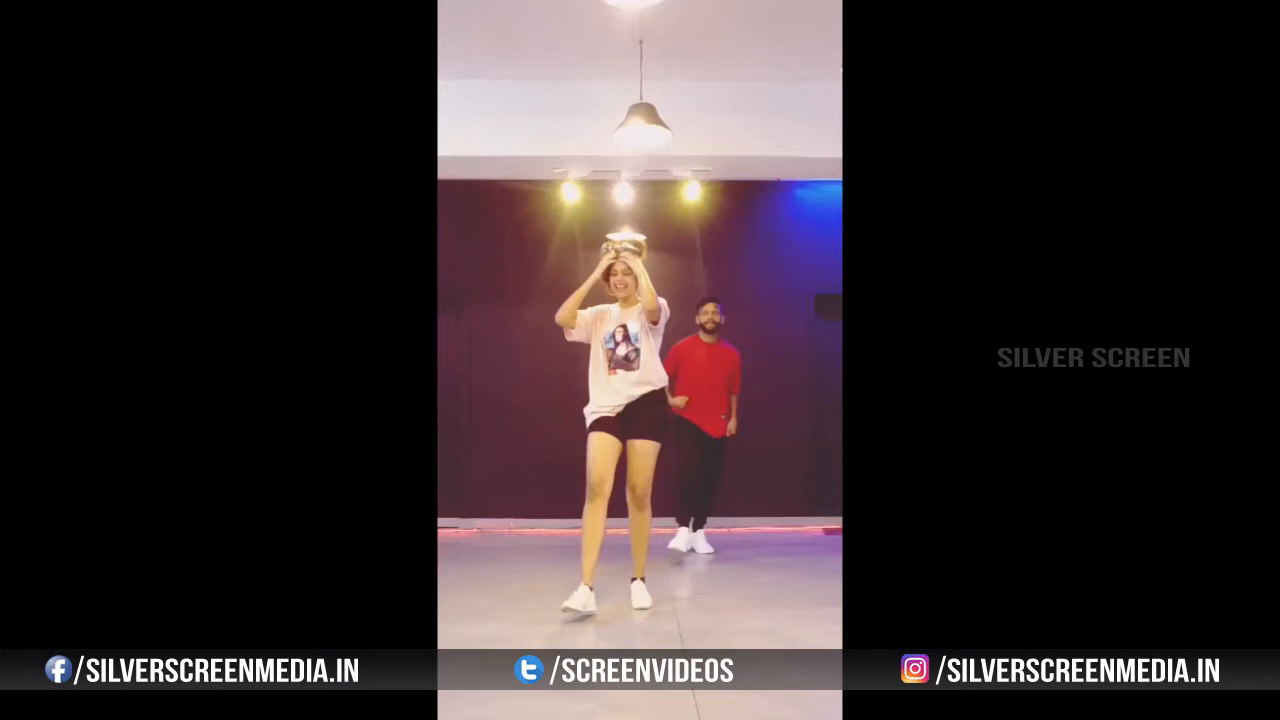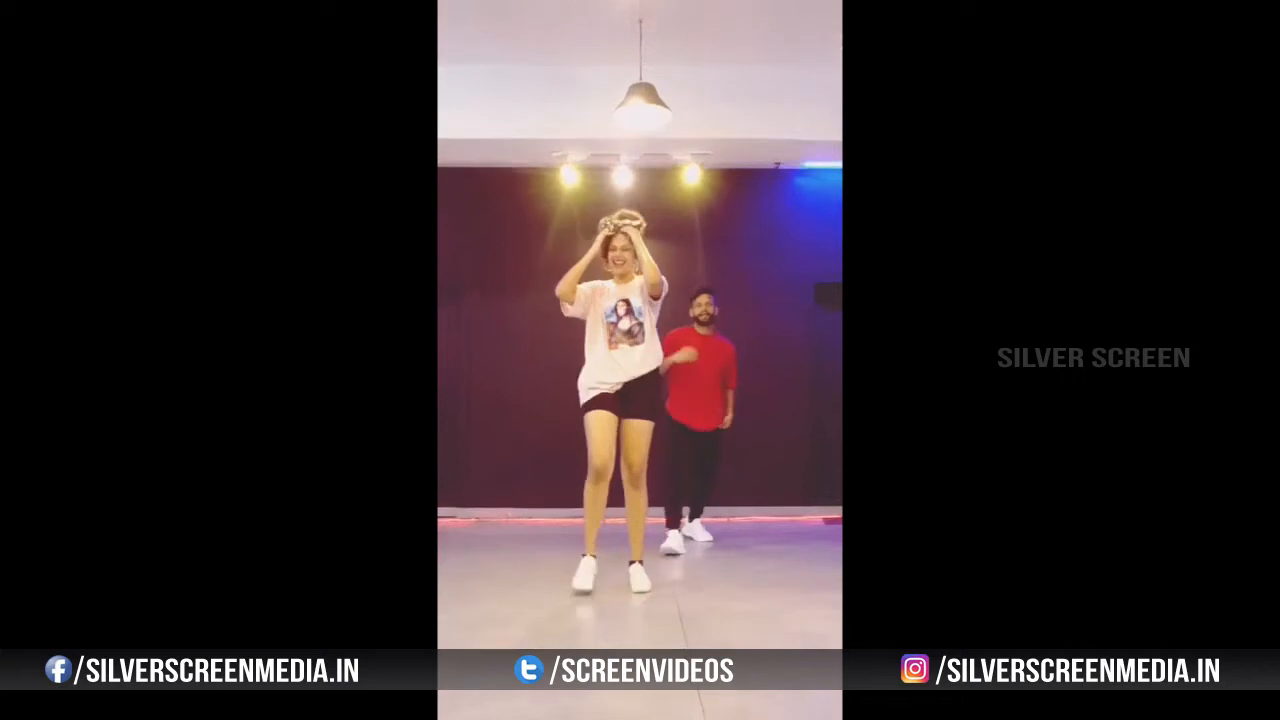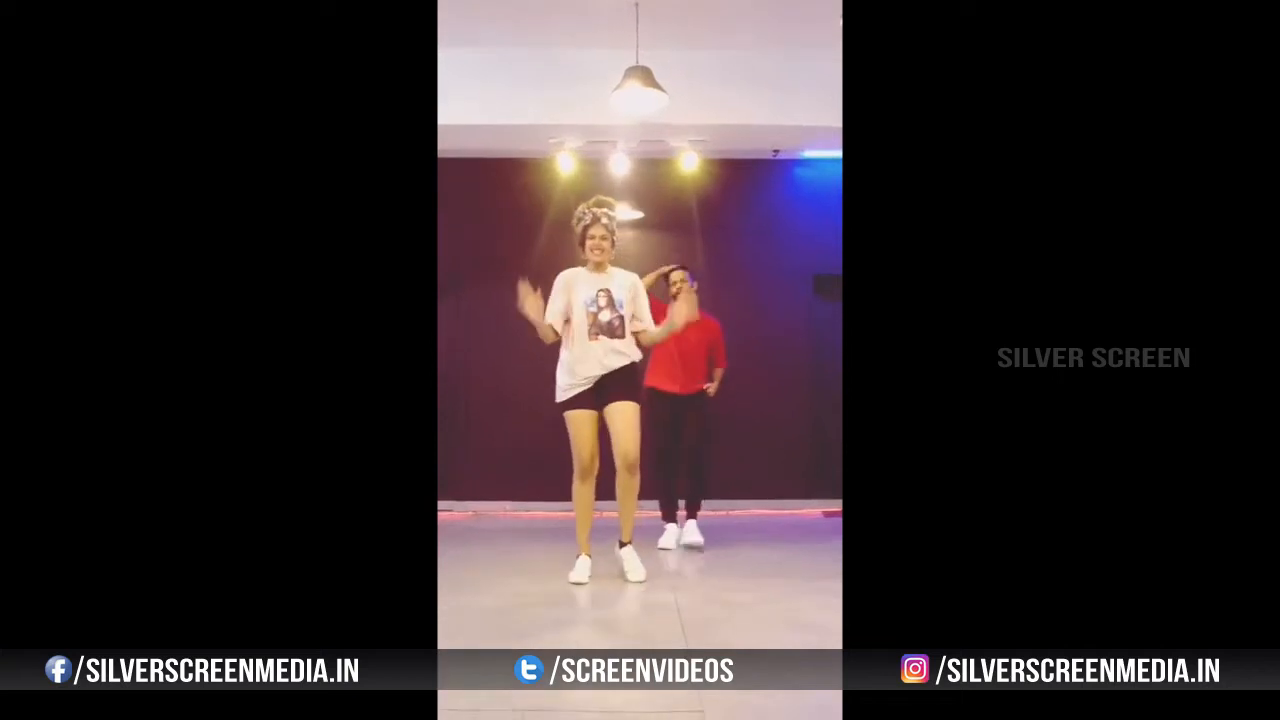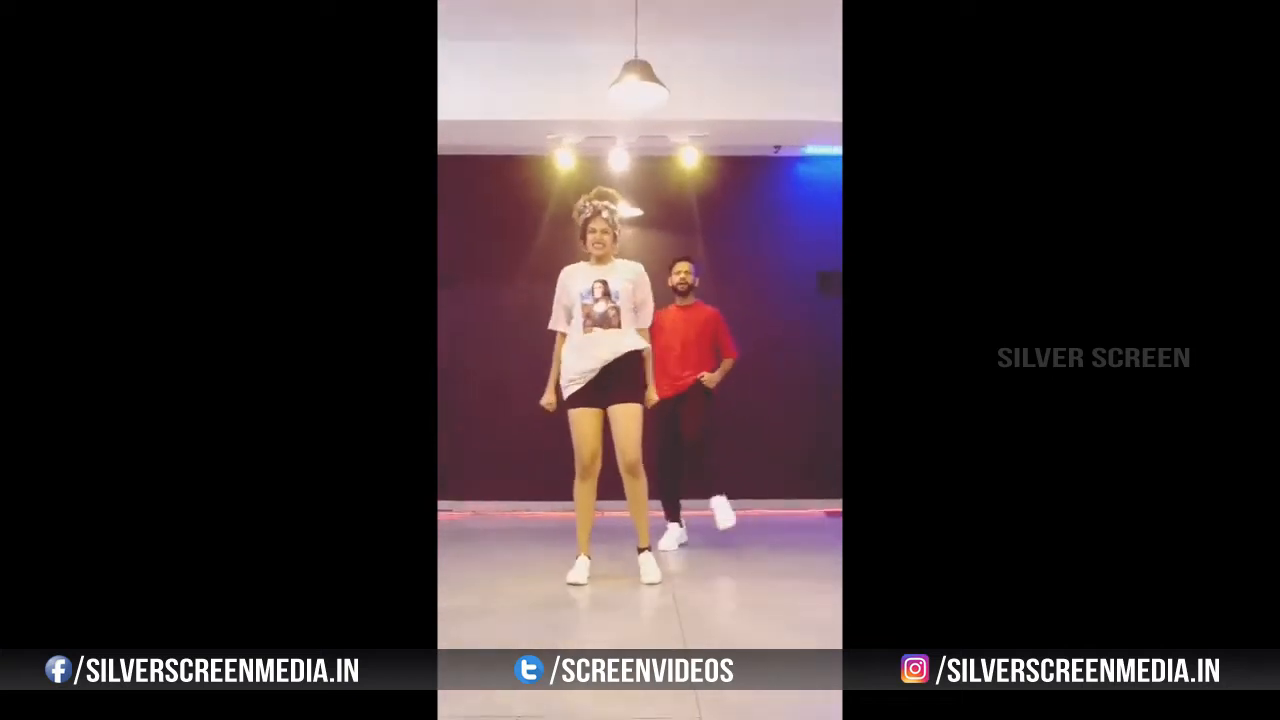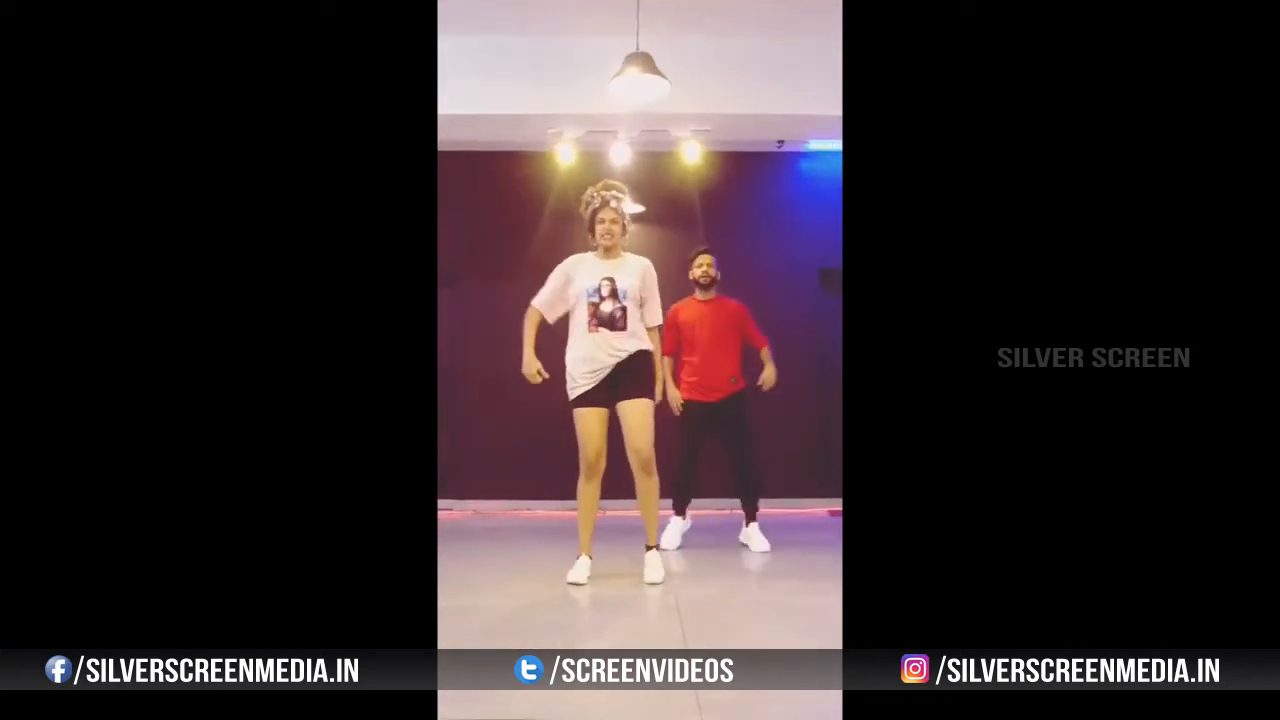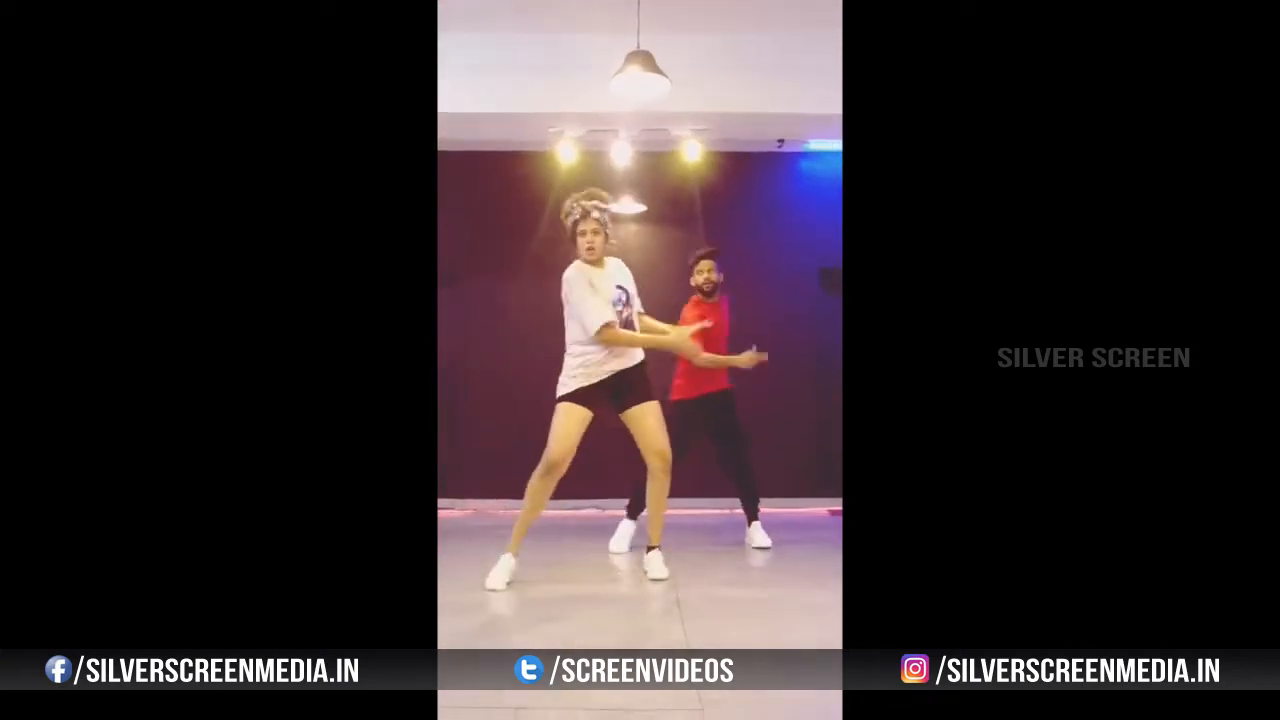
dt=0.4s
person 1, frame 1
left shoulder: (653, 310)
right shoulder: (599, 316)
left elbow: (652, 308)
right elbow: (562, 318)
left wrist: (640, 267)
right wrist: (594, 275)
left hip: (646, 404)
right hip: (606, 407)
left knee: (639, 493)
right knee: (597, 487)
left ankle: (638, 580)
right ankle: (586, 587)
person 1, frame 2
left shoulder: (644, 288)
right shoulder: (592, 292)
left elbow: (656, 284)
right elbow: (562, 293)
left wrist: (641, 243)
right wrist: (591, 254)
left hip: (641, 383)
right hip: (600, 385)
left knee: (635, 472)
right knee: (599, 468)
left ankle: (636, 562)
right ankle: (588, 557)
person 1, frame 3
left shoulder: (629, 281)
right shoulder: (568, 280)
left elbow: (643, 337)
right elbow: (552, 335)
left wrist: (672, 324)
right wrist: (536, 318)
left hip: (621, 374)
right hip: (576, 378)
left knee: (629, 458)
right knee: (584, 466)
left ankle: (626, 544)
right ankle: (583, 554)
person 1, frame 4
left shoulder: (633, 272)
right shoulder: (569, 275)
left elbow: (644, 331)
right elbow: (562, 333)
left wrist: (651, 382)
right wrist: (551, 383)
left hip: (622, 369)
right hip: (579, 375)
left knee: (630, 461)
right knee: (585, 466)
left ankle: (646, 550)
right ankle: (583, 556)
person 1, frame 5
left shoulder: (641, 267)
right shoulder: (575, 267)
left elbow: (653, 322)
right elbow: (538, 309)
left wrist: (663, 369)
right wrist: (529, 353)
left hip: (631, 366)
right hip: (587, 373)
left knee: (643, 457)
right knee: (591, 463)
left ankle: (652, 550)
right ankle: (584, 556)
person 1, frame 6
left shoulder: (618, 268)
right shoulder: (576, 276)
right elbow: (605, 332)
left wrist: (680, 331)
right wrist: (669, 343)
left hip: (629, 374)
right hip: (585, 379)
left knee: (661, 458)
right knee: (554, 462)
left ankle: (652, 550)
right ankle: (511, 552)
person 2, frame 1
left shoulder: (732, 354)
right shoulder: (682, 348)
left elbow: (734, 390)
left wrist: (733, 418)
right wrist: (670, 399)
left hip: (718, 426)
right hip: (688, 422)
left knee: (710, 479)
right knee: (688, 471)
left ankle: (698, 531)
right ankle: (683, 529)
person 2, frame 2
left shoulder: (726, 348)
right shoulder: (677, 341)
left elbow: (730, 383)
left wrist: (730, 412)
right wrist: (675, 359)
left hip: (712, 422)
right hip: (680, 420)
left knee: (706, 474)
right knee: (678, 475)
left ankle: (694, 521)
right ankle: (673, 532)
person 2, frame 3
left shoulder: (710, 325)
right shoulder: (659, 313)
left elbow: (719, 361)
left wrist: (715, 383)
right wrist: (659, 272)
left hip: (694, 397)
right hip: (661, 396)
left knee: (695, 454)
right knee: (665, 458)
left ankle: (691, 521)
right ankle: (670, 524)
person 2, frame 4
left shoulder: (711, 315)
right shoulder: (659, 318)
left elbow: (729, 353)
right elbow: (648, 352)
left wrist: (718, 375)
left hip: (696, 390)
right hip: (665, 396)
left knee: (694, 442)
right knee: (668, 461)
left ankle: (718, 499)
right ankle: (674, 525)
person 2, frame 5
left shoulder: (734, 310)
right shoulder: (678, 311)
left elbow: (758, 340)
right elbow: (668, 352)
left wrist: (769, 365)
right wrist: (670, 385)
left hip: (730, 396)
right hip: (691, 398)
left knee: (743, 461)
right knee: (687, 460)
left ankle: (751, 526)
right ankle: (679, 518)
person 2, frame 6
left shoulder: (722, 303)
right shoulder: (694, 312)
right elbow: (697, 358)
right wrist: (736, 361)
left hip: (719, 394)
right hip: (688, 398)
left knee: (738, 461)
left ankle: (754, 525)
right ankle: (629, 520)
